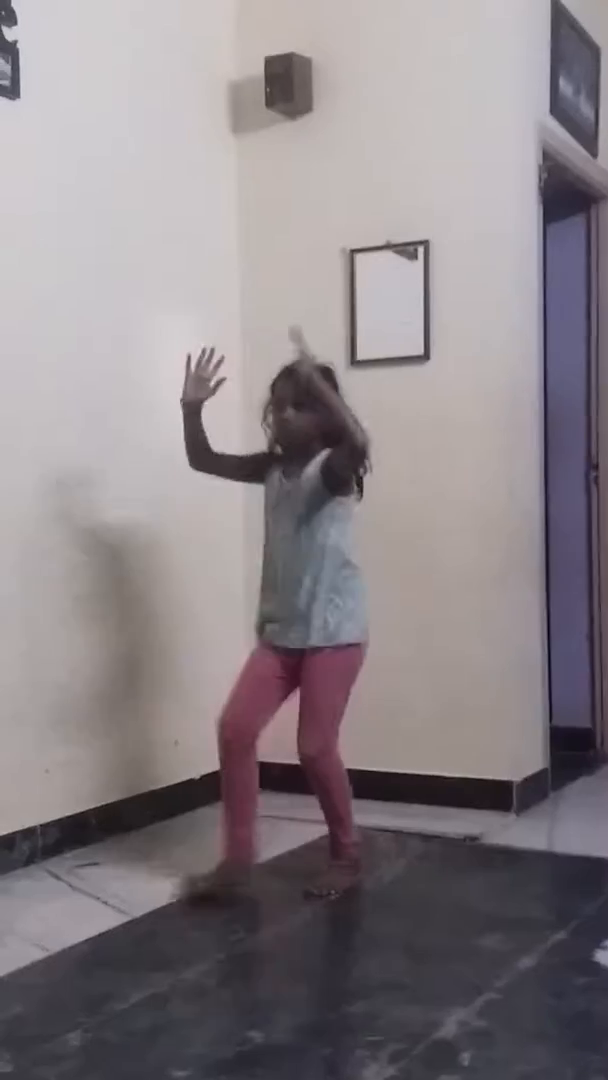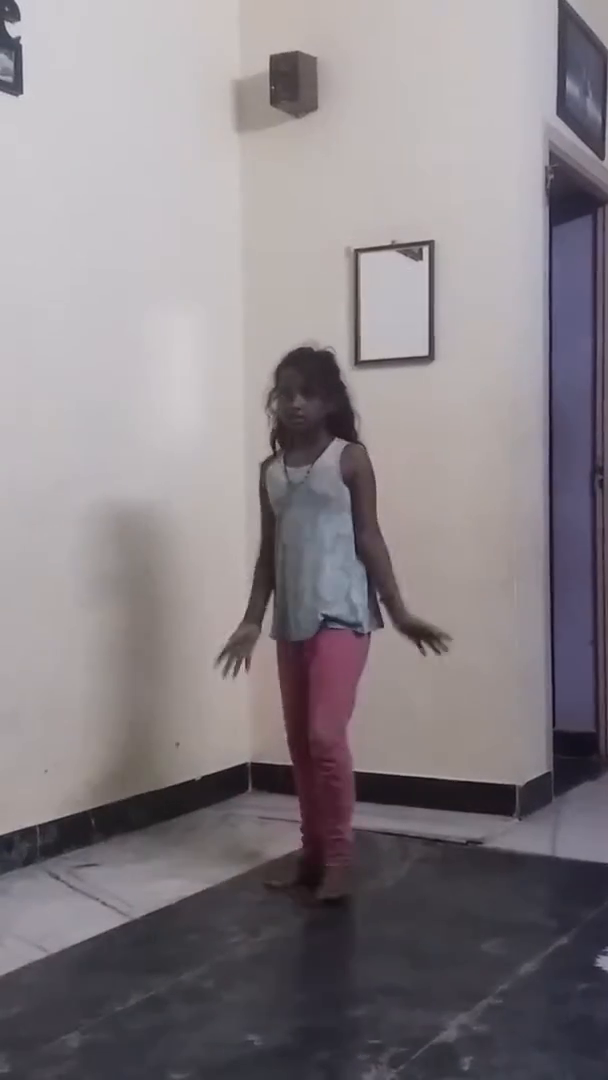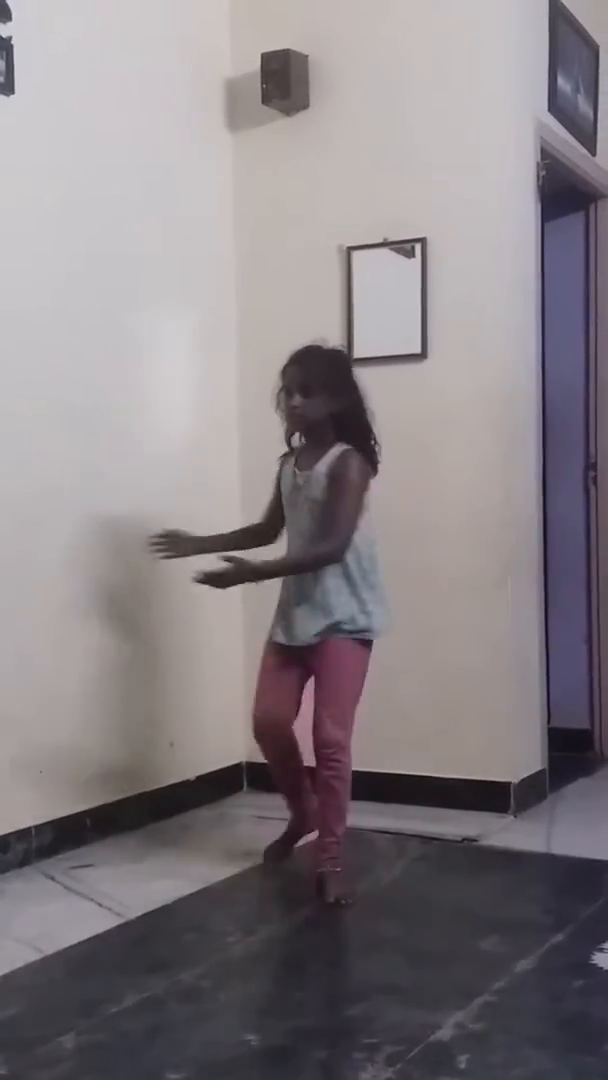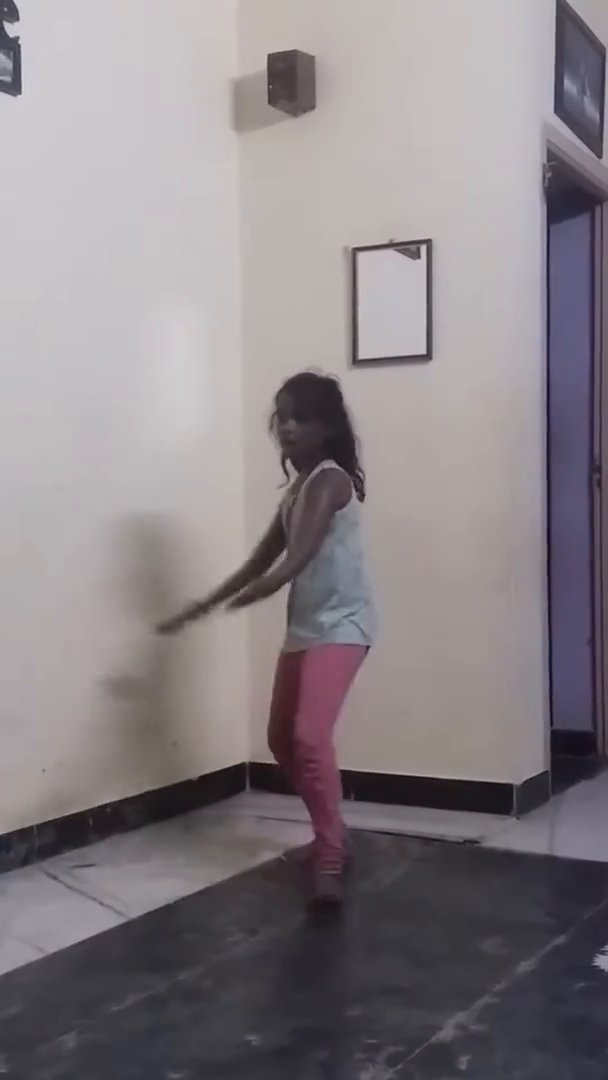
dt=1s
person 1, frame 1
left shoulder: (337, 467)
right shoulder: (271, 467)
left elbow: (360, 446)
right elbow: (203, 460)
left wrist: (317, 382)
right wrist: (192, 406)
left hip: (333, 628)
right hip: (281, 629)
left knee: (316, 745)
right knee: (234, 729)
left ankle: (346, 856)
right ankle: (236, 861)
person 1, frame 2
left shoulder: (350, 458)
right shoulder: (270, 470)
left elbow: (369, 540)
right elbow: (269, 552)
left wrist: (400, 613)
right wrist: (250, 623)
left hip: (341, 616)
right hip: (291, 621)
left knee: (325, 735)
right knee: (299, 742)
left ankle: (338, 857)
right ankle: (314, 850)
person 1, frame 3
left shoulder: (349, 463)
right shoulder: (288, 464)
left elbow: (330, 549)
right elbow: (267, 530)
left wrist: (248, 573)
right wrist: (201, 543)
left hip: (344, 618)
right hip: (292, 618)
left knee: (332, 740)
right knee: (269, 720)
left ankle: (331, 861)
right ankle: (303, 814)
person 1, frame 4
left shoulder: (330, 482)
right shoulder: (298, 488)
left elbow: (300, 558)
right elbow: (260, 557)
left wrist: (252, 594)
right wrist: (203, 605)
left hip: (339, 627)
right hip: (306, 628)
left knee: (309, 736)
right knee: (283, 739)
left ankle: (329, 862)
right ankle: (328, 840)
